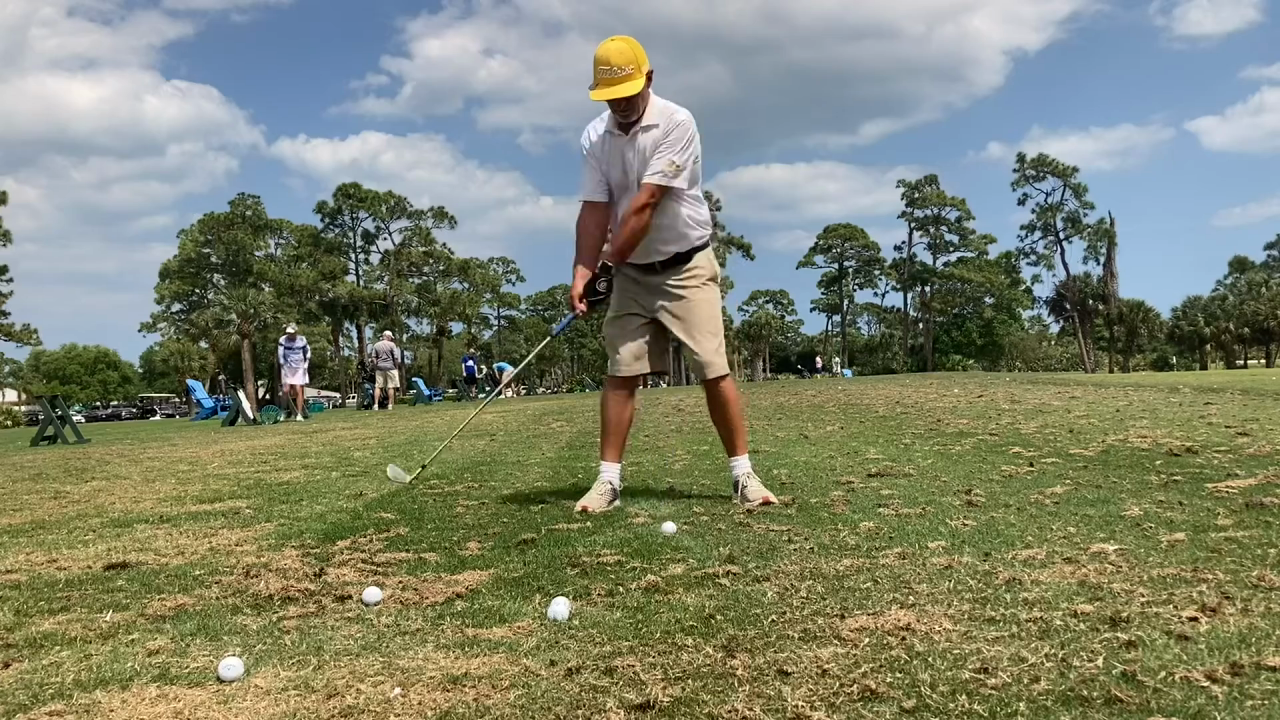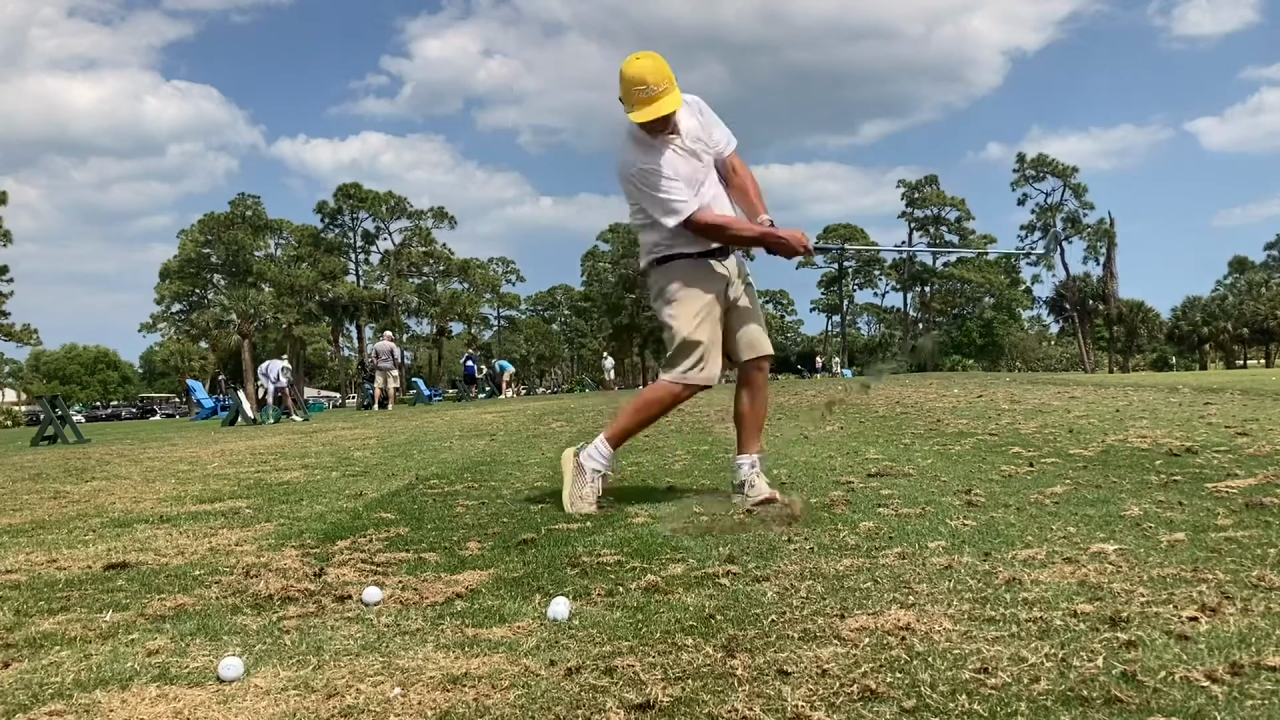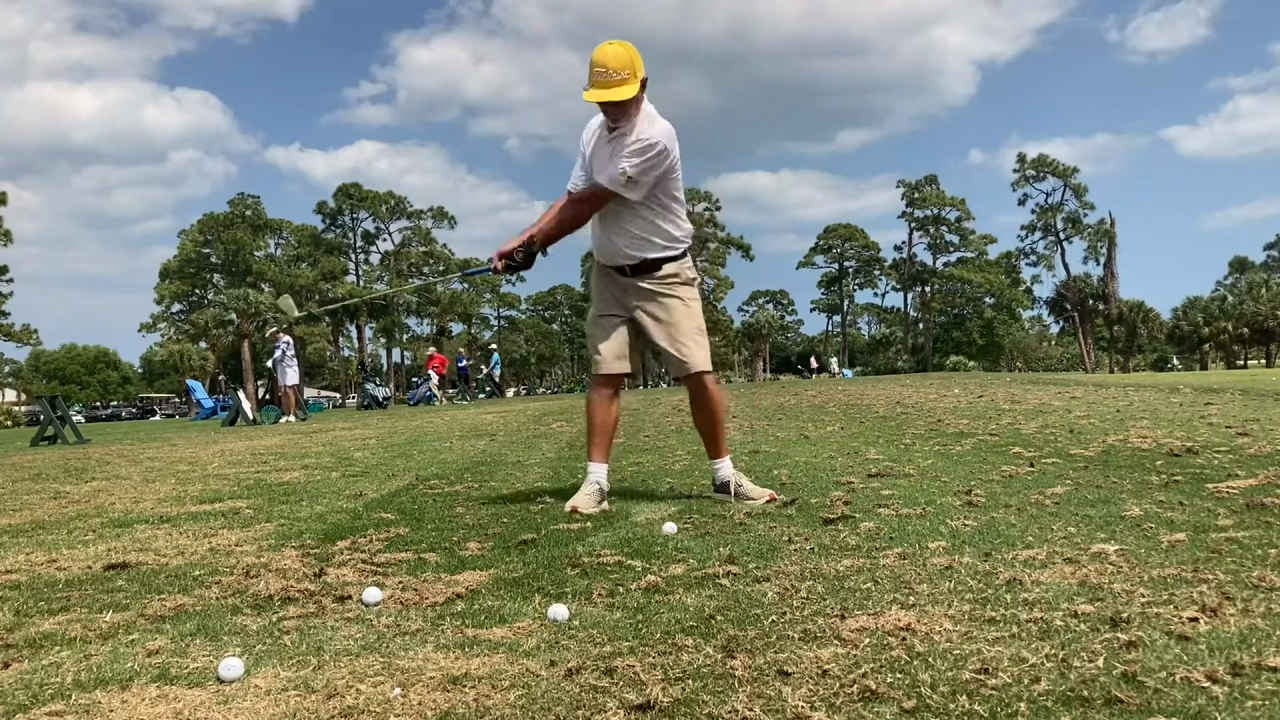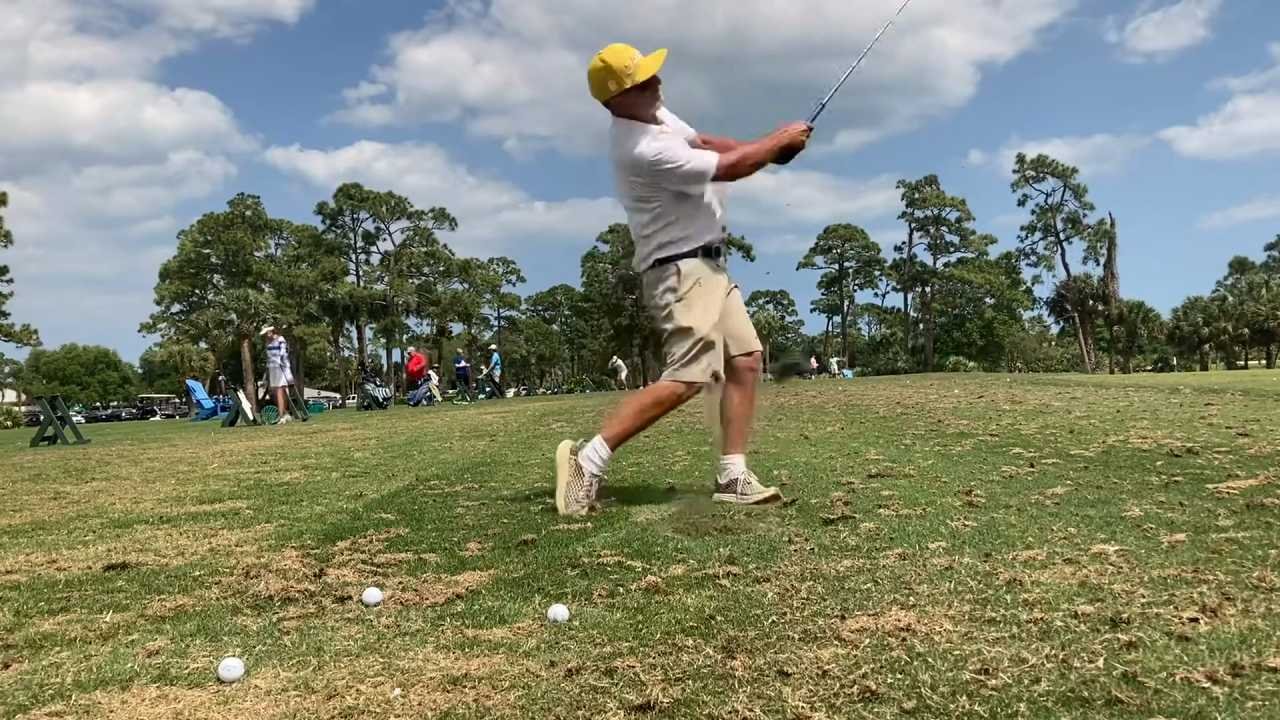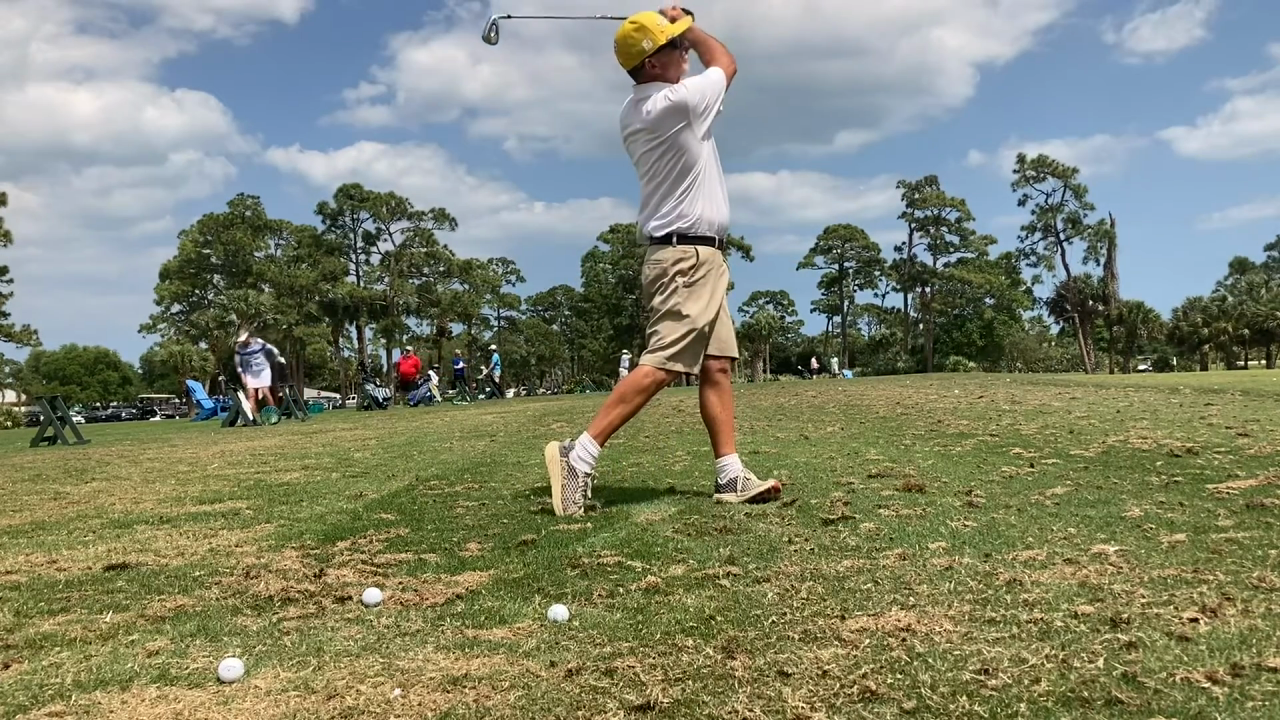
dt=1s
person 1, frame 1
left shoulder: (677, 124)
right shoulder: (594, 137)
left elbow: (644, 205)
right elbow: (593, 211)
left wrist: (603, 267)
right wrist: (582, 270)
left hip: (687, 266)
right hip: (630, 269)
left knee: (714, 370)
right knee: (622, 373)
left ankle: (743, 474)
right ankle: (608, 479)
person 1, frame 2
left shoulder: (694, 108)
right shoulder: (636, 158)
left elbow: (734, 168)
right elbow: (703, 221)
left wrist: (764, 222)
right wrist: (770, 237)
left hip: (724, 263)
right hip: (681, 269)
left knee: (756, 362)
right knee: (683, 380)
left ankle: (748, 474)
right ankle: (593, 457)
person 1, frame 3
left shoulder: (654, 137)
right shoulder: (596, 129)
left elbow: (590, 202)
right elbow: (572, 198)
left wrist: (533, 243)
right wrist: (524, 241)
left hip: (664, 273)
right hip: (610, 274)
left knee: (698, 372)
right knee: (604, 374)
left ankle: (724, 474)
right ankle: (596, 481)
person 1, frame 4
left shoulder: (654, 115)
right shoulder: (640, 150)
left elbow: (706, 143)
right elbow: (726, 168)
left wrist: (768, 144)
right wrist: (780, 140)
left hip: (707, 263)
right hip: (680, 271)
left knee: (746, 360)
right knee: (685, 379)
left ankle: (733, 474)
right ankle: (588, 458)
person 1, frame 5
left shoulder: (635, 110)
right shoulder: (678, 101)
right elbow: (725, 63)
left wrist: (678, 35)
right wrist: (687, 26)
left hip: (690, 256)
right hip: (687, 255)
left knee: (717, 366)
right knee: (661, 365)
left ankle: (730, 475)
right ankle: (578, 455)
